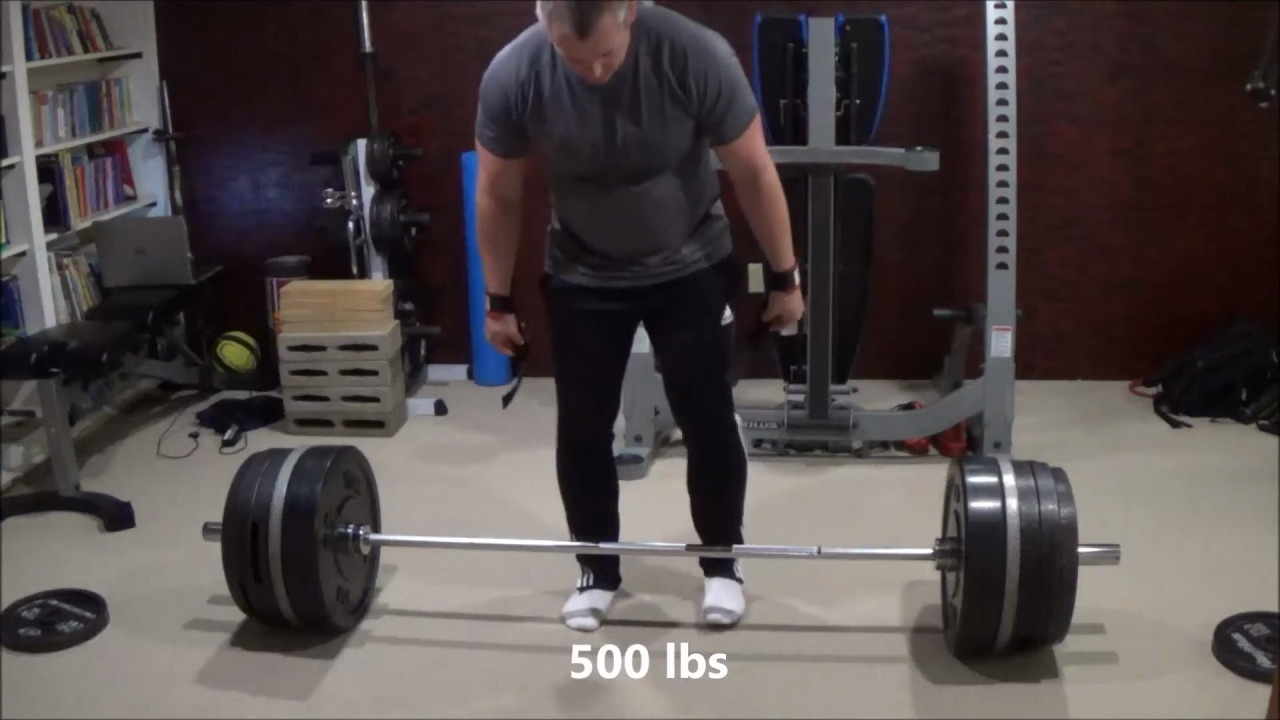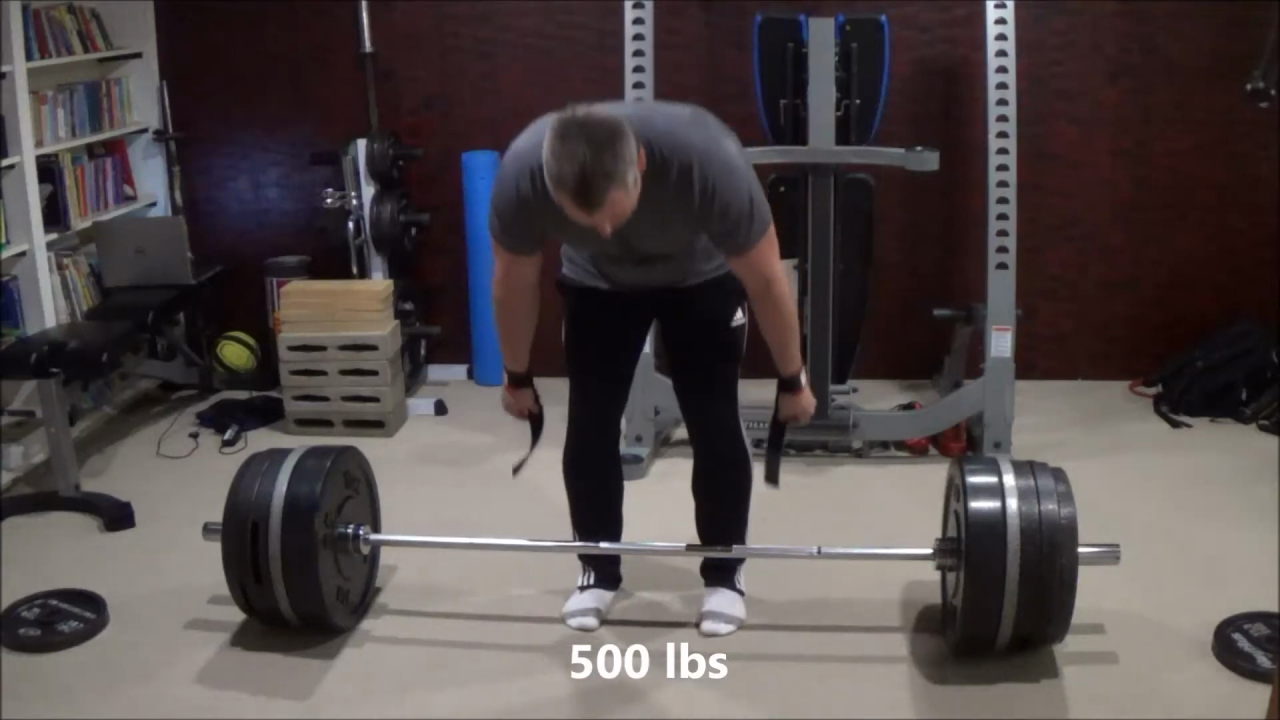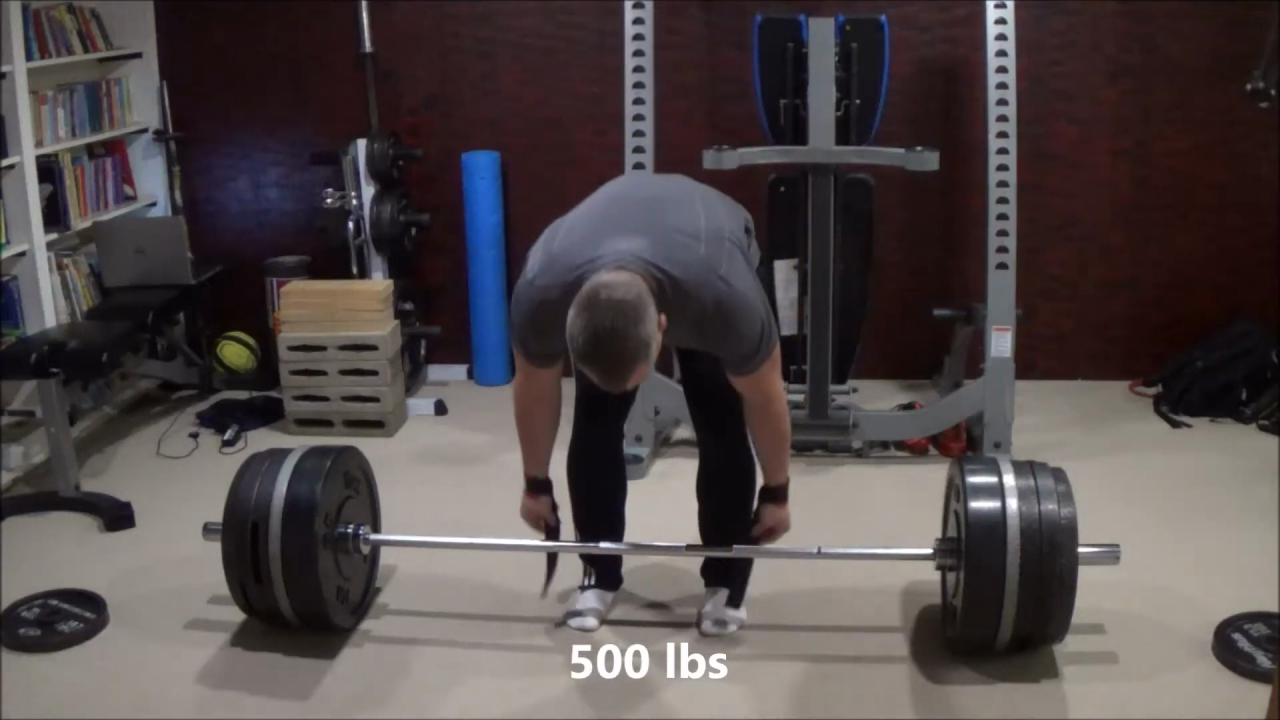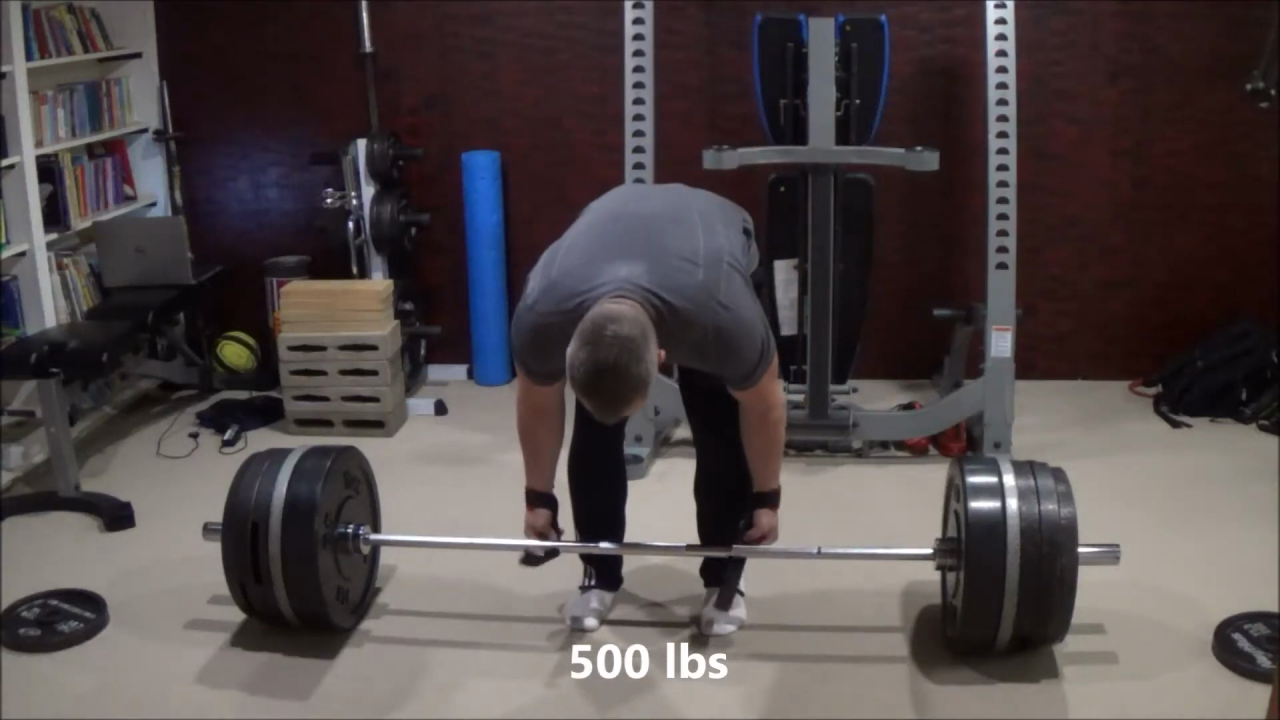
dt=0.3s
person 1, frame 1
left shoulder: (694, 55)
right shoulder: (513, 75)
left elbow: (753, 172)
right elbow: (497, 195)
left wrist: (785, 277)
right wrist: (499, 301)
left hip: (692, 269)
right hip: (581, 277)
left knee: (708, 422)
right knee: (582, 431)
left ankle: (722, 563)
right ankle: (597, 569)
person 1, frame 2
left shoulder: (708, 161)
right shoulder: (521, 179)
left elbow: (765, 278)
right elbow: (513, 285)
left wrist: (792, 379)
right wrist: (517, 378)
left hip: (702, 278)
right hip: (595, 285)
left knee: (715, 425)
right knee: (591, 423)
left ankle: (724, 574)
right ankle: (598, 571)
person 1, frame 3
left shoulder: (724, 297)
right shoulder: (541, 294)
left elbow: (765, 399)
right elbow: (535, 391)
left wrist: (776, 491)
right wrist: (536, 482)
left hip: (712, 264)
left knee: (723, 428)
right knee: (594, 426)
left ankle: (725, 575)
right ankle: (599, 571)
person 1, frame 4
left shoulder: (724, 317)
right shoulder: (541, 317)
left elbow: (763, 407)
right elbow: (538, 408)
left wrist: (767, 497)
right wrist: (538, 497)
left knee: (721, 431)
right knee: (593, 432)
left ankle: (723, 574)
right ankle: (599, 573)
